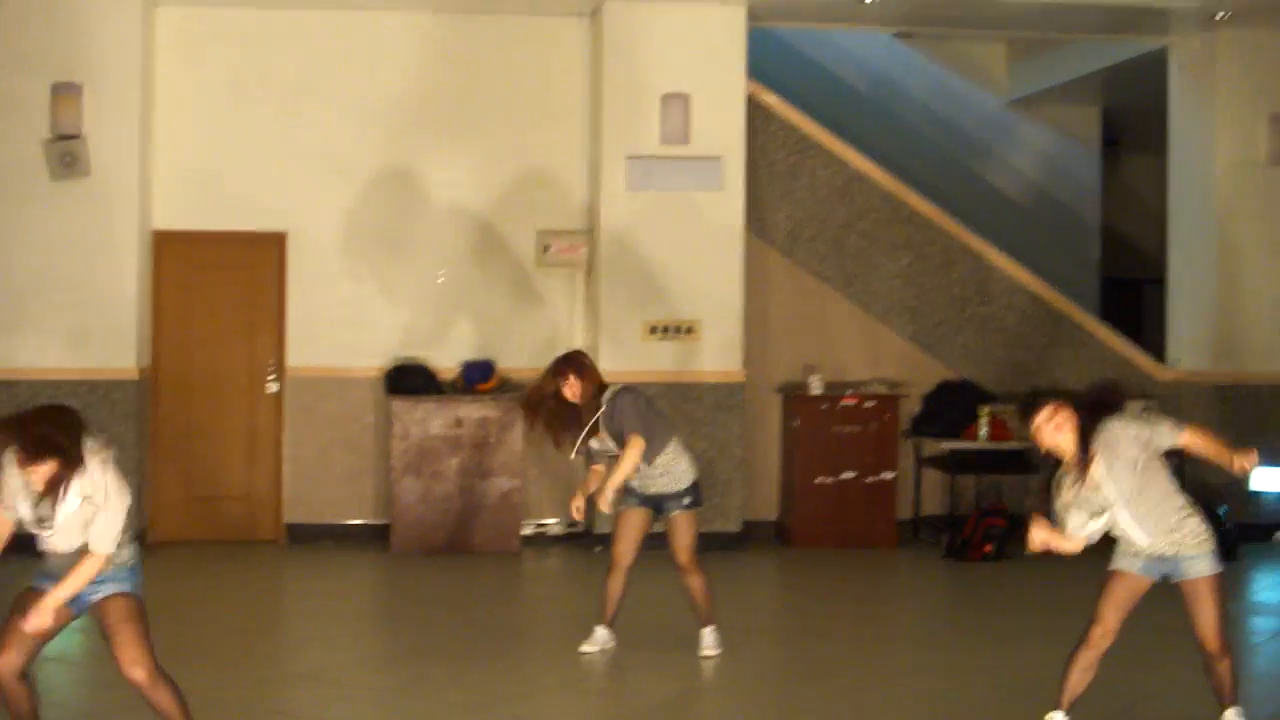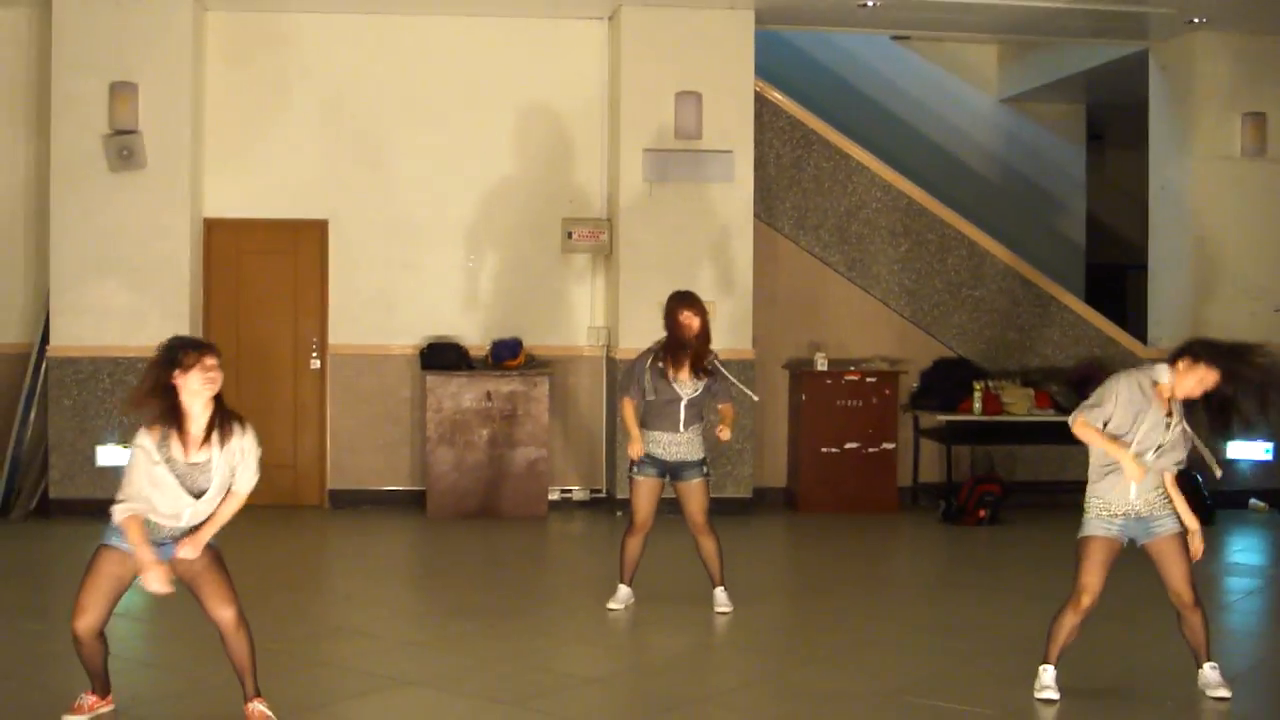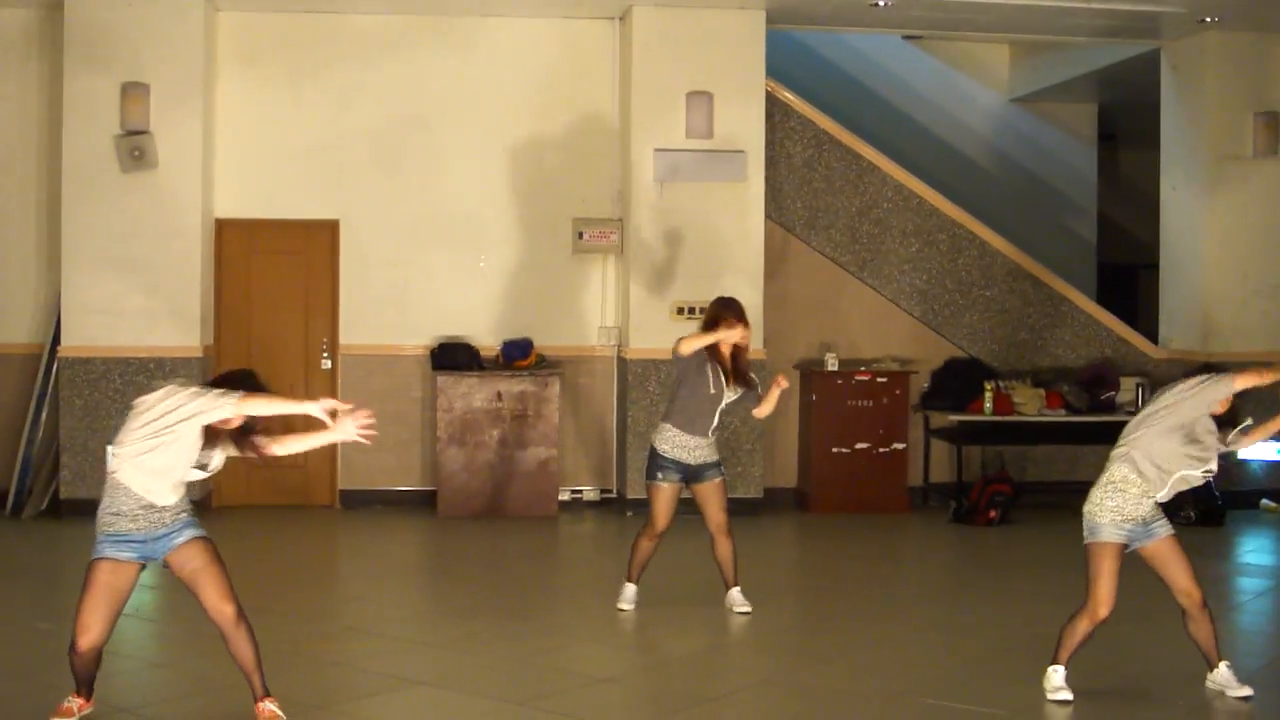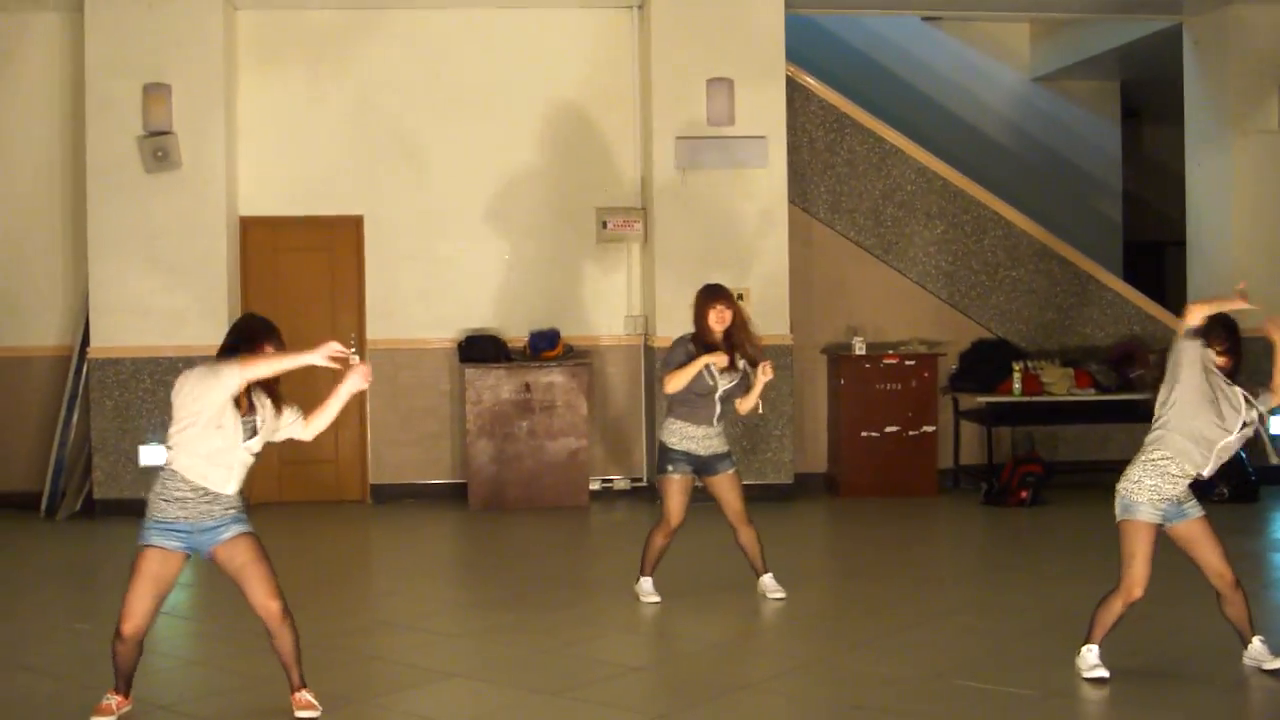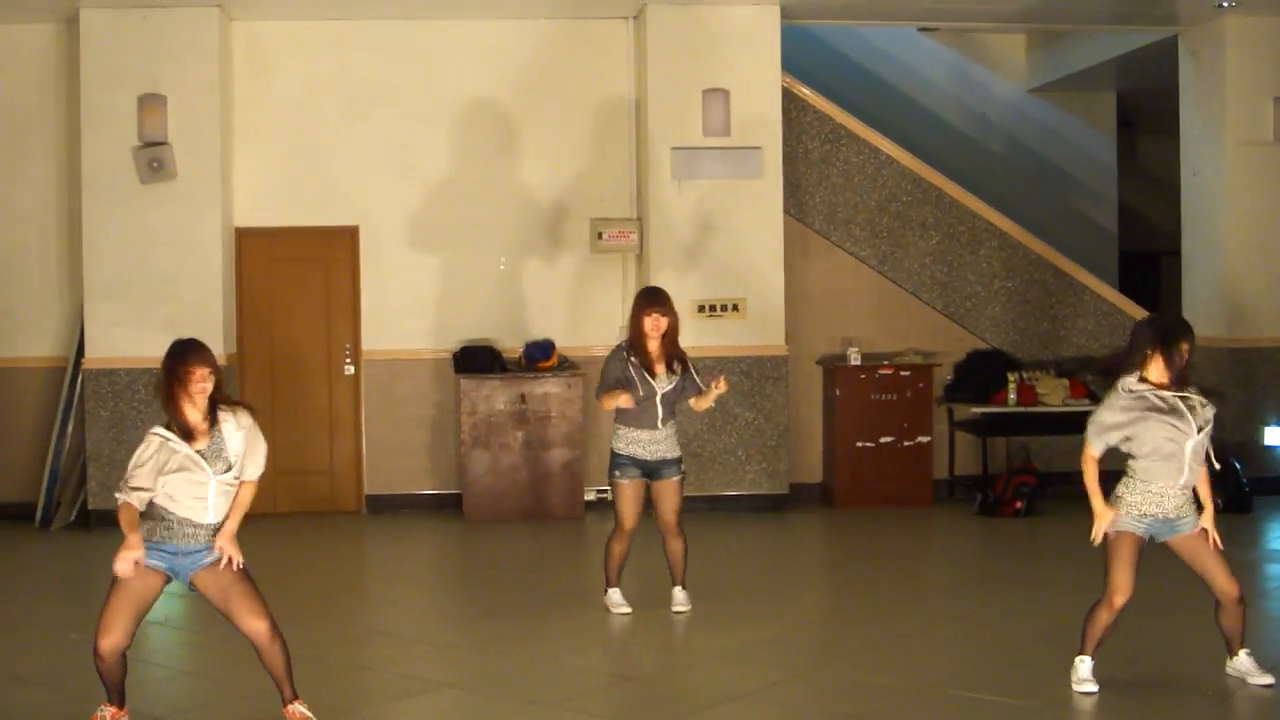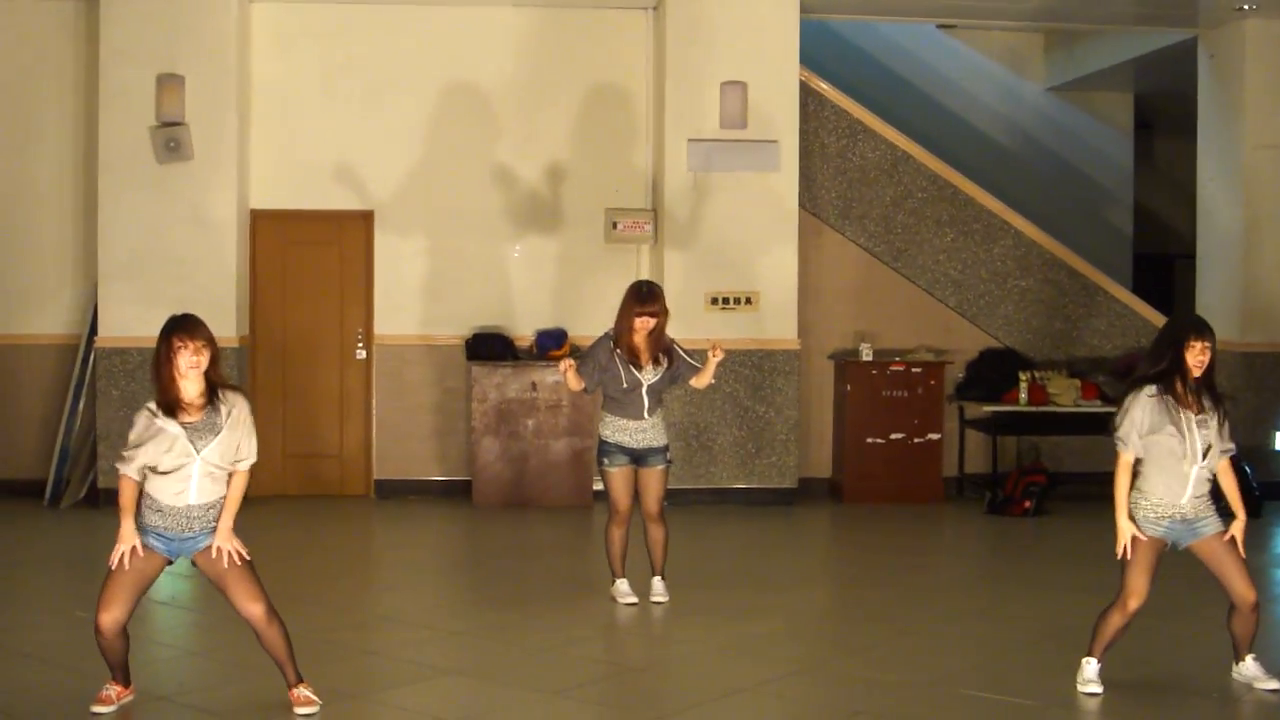
dt=0.5s
person 1, frame 1
left shoulder: (98, 480)
left elbow: (100, 551)
left wrist: (51, 597)
left hip: (110, 570)
right hip: (55, 572)
left knee: (139, 670)
person 1, frame 2
left shoulder: (237, 434)
right shoulder: (151, 442)
left elbow: (243, 487)
right elbow: (129, 509)
left wrist: (203, 536)
right wrist: (147, 560)
left hip: (191, 534)
right hip: (137, 532)
left knee: (228, 613)
right knee: (83, 625)
person 1, frame 3
left shoulder: (216, 435)
right shoulder: (180, 401)
left elbow: (271, 446)
right elbow: (239, 404)
left wrist: (335, 433)
right wrist: (312, 405)
left hip: (174, 522)
right hip: (121, 527)
left knee: (228, 614)
right knee: (86, 642)
person 1, frame 4
left shoulder: (262, 402)
right shoulder: (198, 386)
left elbow: (307, 428)
right elbow: (242, 369)
left wrist: (347, 387)
right wrist: (311, 354)
left hip: (224, 515)
right hip: (172, 513)
left knee: (274, 608)
right knee: (130, 626)
person 1, frame 5
left shoulder: (237, 422)
right shoulder: (159, 440)
left elbow: (250, 476)
right elbow: (130, 497)
left wrist: (229, 529)
right wrist: (130, 538)
left hip: (209, 548)
right hip: (155, 546)
left knee: (261, 627)
right knee: (107, 643)
person 1, frame 6
left shoulder: (233, 405)
right shoulder: (152, 416)
left elbow: (241, 467)
right elbow: (129, 472)
left wrist: (226, 524)
right wrist: (127, 525)
left hip: (210, 528)
right hip: (153, 530)
left knee: (257, 609)
right knee: (107, 619)
left ankle: (296, 684)
right ankle: (121, 684)
person 2, frame 1
left shoulder: (1117, 431)
right shoulder: (1068, 489)
left elbow: (1189, 436)
right elbow: (1073, 540)
left wrist: (1230, 457)
right wrist: (1047, 537)
left hip: (1190, 543)
right hip: (1135, 551)
left knee: (1213, 645)
right knee: (1097, 638)
person 2, frame 2
left shoulder: (1180, 422)
right shoulder: (1126, 386)
left elbow: (1166, 477)
right elbow: (1079, 424)
left wrist: (1191, 522)
right wrist: (1125, 455)
left hip: (1156, 512)
right hip: (1106, 510)
left knee: (1186, 598)
right knee: (1083, 599)
left ankle: (1208, 671)
right ankle: (1048, 672)
person 2, frame 3
left shoulder: (1205, 432)
right shoulder: (1191, 393)
left elbow: (1246, 437)
right elbow: (1244, 380)
left hip: (1147, 514)
right hip: (1110, 508)
left knee: (1194, 597)
right knee: (1099, 607)
left ankle: (1218, 672)
right ankle: (1056, 673)
person 2, frame 4
left shoulder: (1232, 397)
right shoulder: (1190, 365)
right elbow: (1192, 316)
right wrist: (1228, 303)
left hip: (1179, 494)
right hip: (1145, 487)
left knee: (1225, 577)
right knee: (1132, 588)
right ankle: (1089, 651)
person 2, frame 5
left shoulder: (1186, 396)
right shoulder: (1126, 400)
left elbow: (1196, 456)
right elbow: (1090, 453)
left wrist: (1209, 510)
right wrist: (1099, 504)
left hip: (1181, 511)
right hip: (1136, 508)
left knee: (1231, 592)
right knee: (1117, 596)
left ankle: (1237, 658)
right ankle: (1083, 664)
person 2, frame 6
left shoulder: (1210, 403)
right shoulder: (1146, 399)
left elbow: (1222, 462)
right elbow: (1125, 461)
left wrist: (1240, 515)
right wrist: (1121, 518)
left hip: (1200, 512)
right hip: (1151, 511)
left knee: (1247, 597)
right knee: (1131, 601)
left ankle: (1244, 663)
right ankle: (1090, 665)
person 3, frame 1
left shoulder: (620, 400)
right shoulder: (585, 420)
left elbow: (636, 446)
right elbow: (598, 468)
left wrist: (609, 488)
right wrist: (583, 493)
left hip: (676, 483)
right hip: (637, 487)
left knee: (685, 562)
right knee: (619, 561)
left ankle: (709, 631)
right ankle: (604, 631)
person 3, frame 2
left shoulder: (710, 363)
right shoulder: (651, 360)
left elbow: (723, 405)
right elbow: (628, 400)
left wrist: (726, 424)
right wrist: (634, 436)
left hip: (690, 454)
right hip: (651, 451)
left knee: (701, 526)
right knee: (639, 525)
left ankle: (719, 590)
right ankle: (625, 589)
person 3, frame 3
left shoulder: (739, 370)
right shoulder: (698, 359)
left elbow: (761, 410)
right elbow: (681, 347)
left wrist: (776, 389)
right wrist: (720, 335)
left hip: (705, 455)
right hip: (669, 452)
left knee: (720, 526)
right knee: (657, 527)
left ankle: (733, 591)
right ankle: (630, 586)
person 3, frame 4
left shoulder: (738, 356)
right shoulder: (686, 346)
left elbow: (743, 407)
right elbow: (669, 385)
left wrist: (760, 382)
right wrist: (704, 360)
left hip: (715, 446)
right hip: (678, 445)
left knee: (740, 516)
right knee: (671, 521)
left ankle: (765, 578)
right ankle: (644, 580)
person 3, frame 5
left shoulder: (677, 358)
right shoulder: (622, 356)
left elbow: (697, 402)
right elbow: (603, 398)
left wrist: (714, 391)
right wrist: (615, 398)
left hip: (667, 451)
right hip: (628, 451)
left knee: (671, 525)
right knee: (626, 527)
left ankle: (679, 589)
right ankle: (612, 591)
person 3, frame 6
left shoulder: (666, 349)
right shoulder: (607, 346)
left elbow: (699, 381)
right elbow: (579, 384)
left wrist: (712, 362)
right wrist: (569, 370)
left hip: (653, 439)
right hip: (615, 440)
left knee: (653, 513)
right knee: (620, 513)
left ankle: (658, 579)
right ankle: (619, 581)
